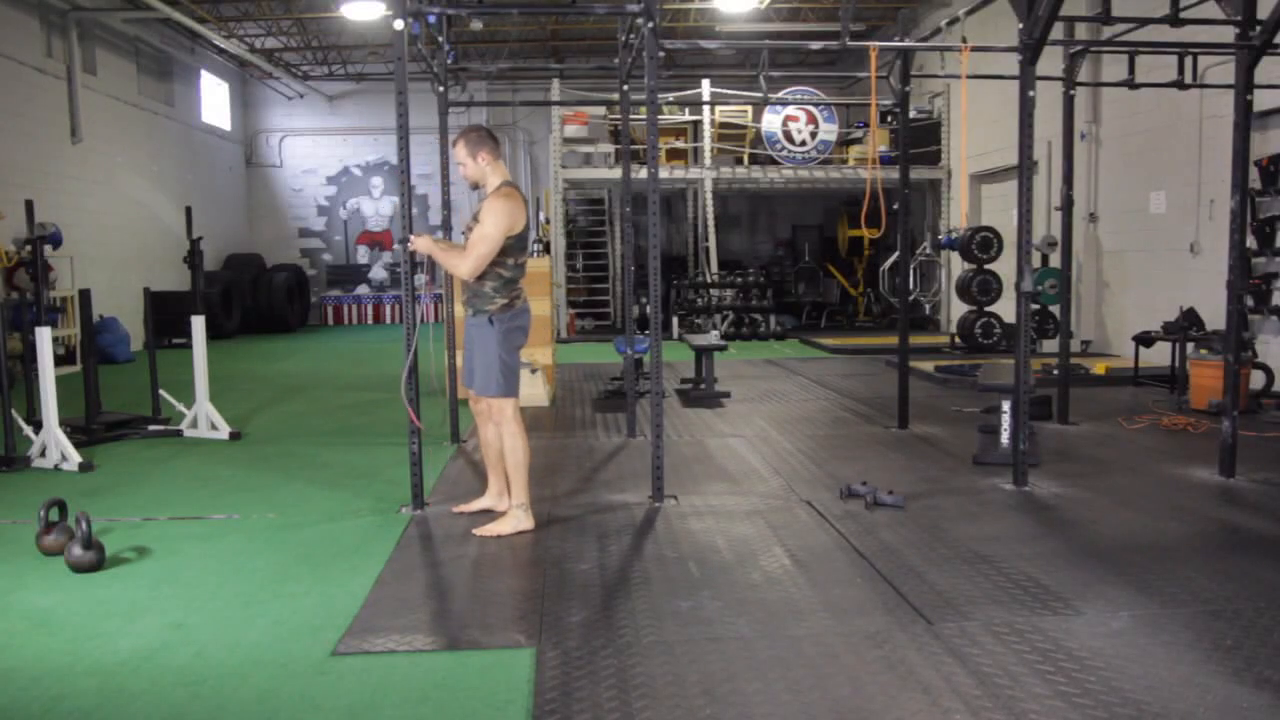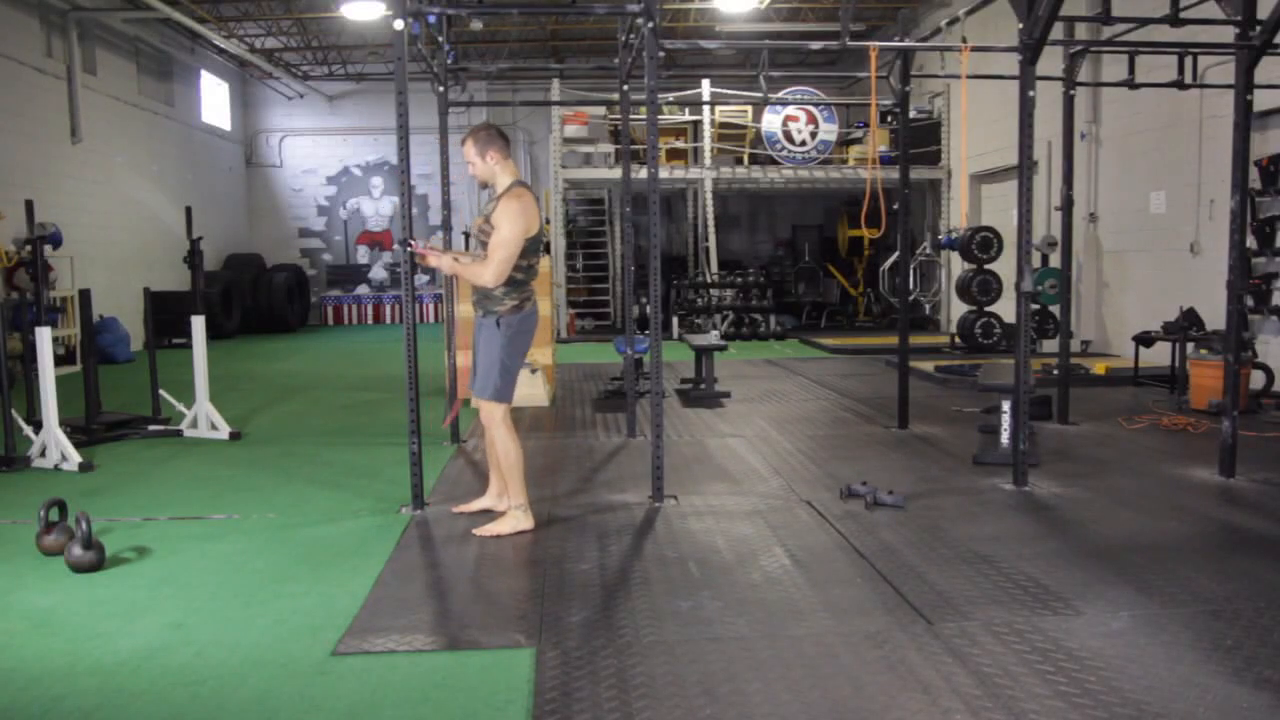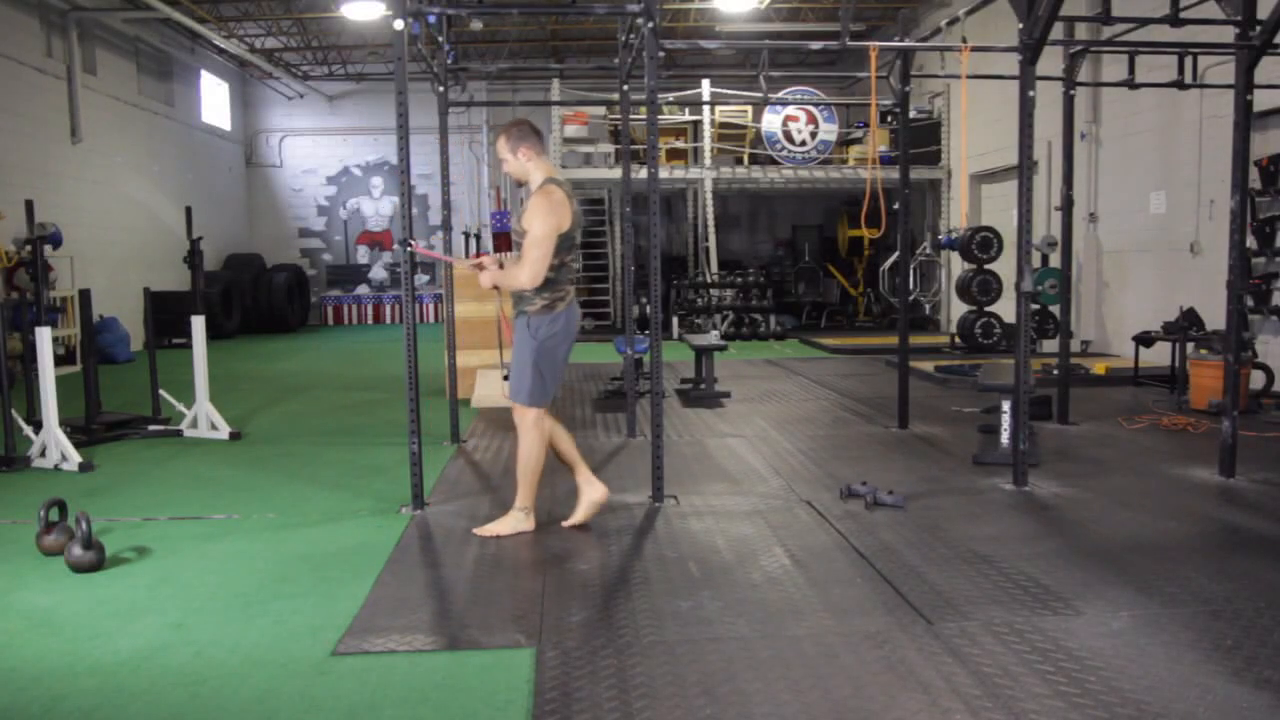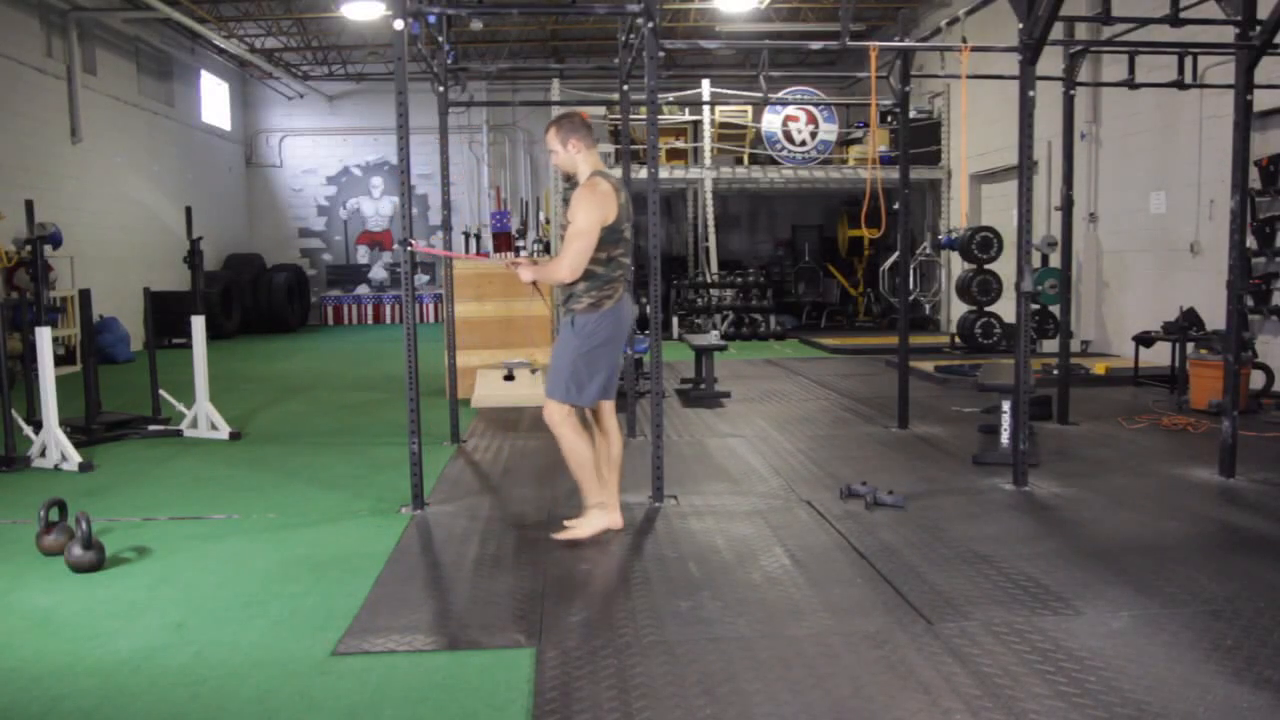
dt=0.5s
person 1, frame 1
left shoulder: (502, 202)
right shoulder: (499, 197)
left elbow: (468, 267)
left wrist: (431, 247)
right wrist: (437, 245)
left hip: (498, 317)
right hip: (484, 315)
left knee: (503, 411)
right knee: (482, 405)
left ankle: (521, 511)
right ankle: (497, 493)
person 1, frame 2
left shoulder: (516, 203)
right shoulder: (502, 198)
left elbow: (492, 274)
left wrist: (452, 267)
right wrist: (448, 256)
left hip: (507, 319)
right hip: (494, 316)
left knee: (495, 412)
right knee: (489, 409)
left ankle: (520, 511)
right ankle: (497, 493)
person 1, frame 3
left shoulder: (545, 200)
right shoulder: (555, 192)
left elbow: (530, 276)
left wrist: (494, 278)
right wrist: (501, 265)
left hip: (543, 318)
right hip: (547, 315)
left knee: (527, 415)
right knee: (530, 410)
left ankle: (522, 513)
right ankle: (588, 484)
person 1, frame 4
left shoulder: (590, 193)
right shoulder: (608, 187)
left elbow: (569, 269)
left wrist: (533, 273)
right wrist: (541, 266)
left hip: (594, 316)
right hip: (609, 310)
left knee: (558, 411)
right knee: (601, 411)
left ankle: (600, 507)
right ankle: (605, 505)
